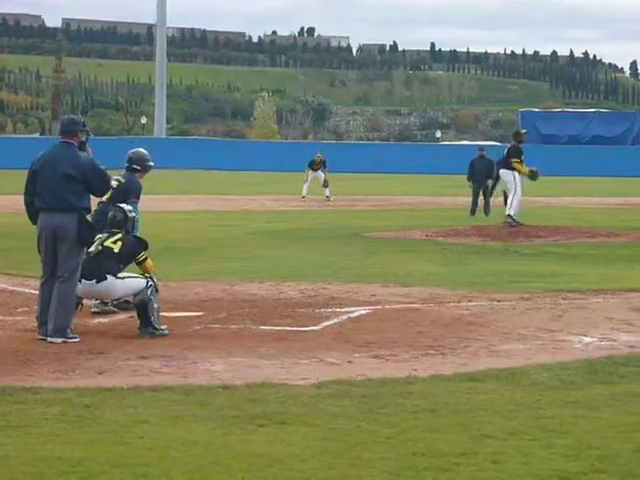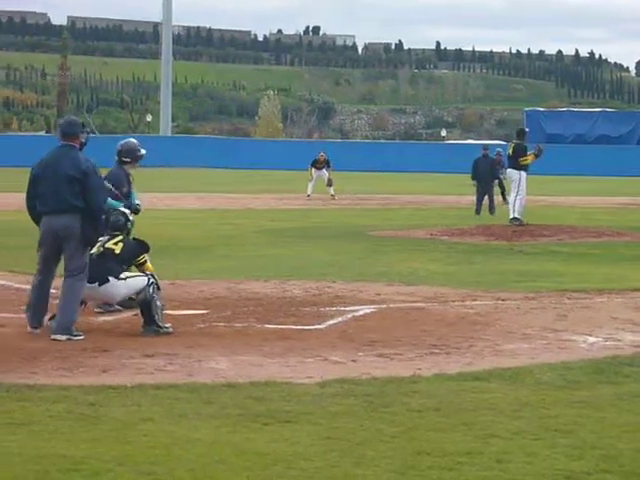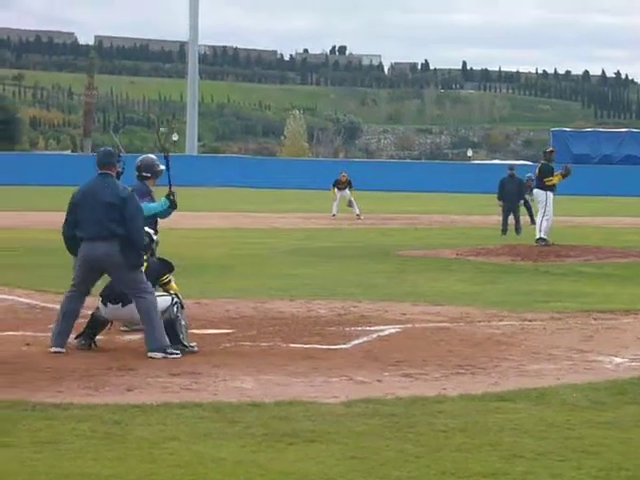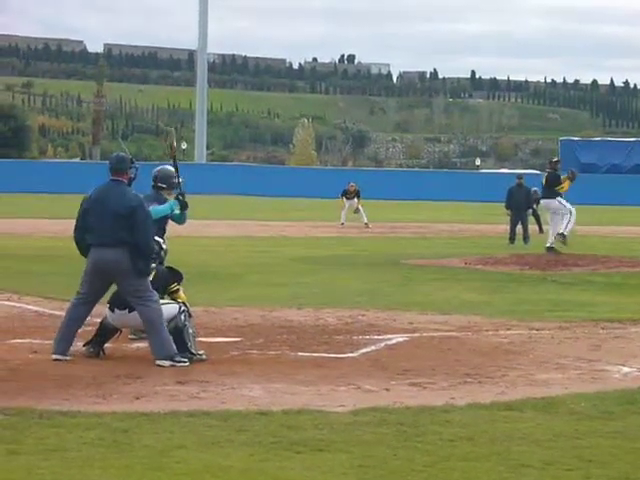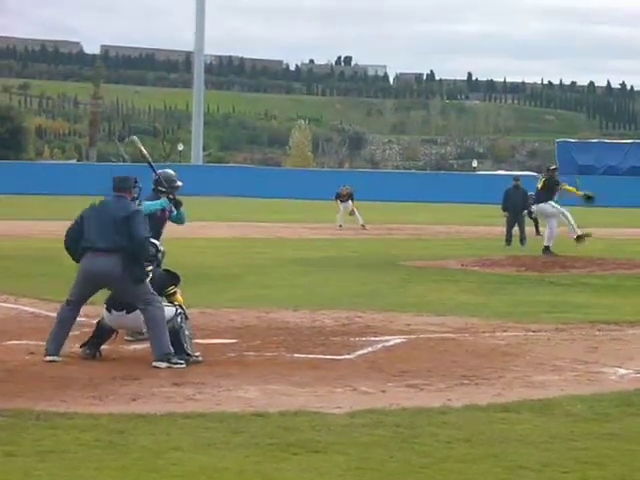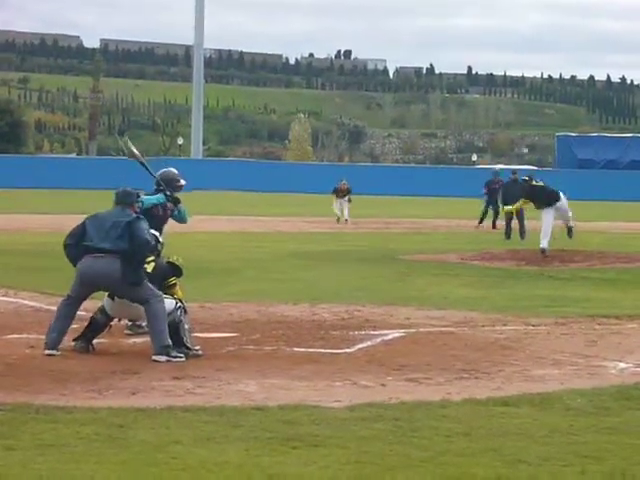
dt=0.7s
person 1, frame 1
left shoulder: (41, 159)
right shoulder: (83, 161)
left elbow: (29, 195)
right elbow: (103, 188)
left wrist: (37, 220)
left hip: (45, 220)
right hip: (71, 221)
left knee: (48, 274)
right knee: (67, 275)
left ankle: (44, 327)
right ankle: (59, 330)
person 1, frame 2
left shoulder: (42, 163)
right shoulder: (84, 164)
left elbow: (31, 199)
right elbow: (97, 201)
left wrist: (41, 221)
right wrist: (95, 226)
left hip: (48, 222)
right hip: (75, 223)
left knee: (44, 271)
right knee: (75, 274)
left ankle: (34, 321)
right ankle: (63, 327)
person 1, frame 3
left shoulder: (81, 192)
right shoulder: (123, 192)
left elbow: (68, 228)
right elbow: (136, 227)
left wrist: (76, 252)
right wrist: (138, 253)
left hip: (87, 250)
right hip: (116, 250)
left knee: (75, 293)
right knee: (144, 294)
left ankle: (58, 342)
right ankle: (158, 346)
person 1, frame 4
left shoulder: (91, 197)
right shoulder: (133, 199)
left elbow: (79, 233)
right elbow: (145, 236)
left wrist: (90, 254)
right wrist: (147, 261)
left hip: (97, 257)
right hip: (125, 258)
left knee: (81, 302)
right knee: (148, 303)
left ankle: (59, 349)
right ankle: (165, 354)
person 1, frame 5
left shoulder: (92, 209)
right shoulder: (133, 211)
left elbow: (70, 238)
right elbow: (141, 242)
right wrist: (142, 264)
left hip: (89, 264)
right hip: (118, 265)
left knee: (71, 305)
right knee: (152, 303)
left ankle: (51, 351)
right ankle: (163, 356)
person 1, frame 6
left shoulder: (94, 218)
right shoulder: (135, 219)
left elbow: (69, 242)
right elbow: (145, 243)
right wrist: (136, 266)
left hip: (87, 266)
right hip: (116, 268)
left knee: (70, 301)
right knee: (153, 299)
left ankle: (51, 345)
right ankle: (162, 350)
person 2, frame 1
left shoulder: (119, 179)
right shoulder: (134, 183)
right elbow: (133, 213)
right wrist: (135, 236)
left hip: (100, 222)
right hip: (106, 224)
left ankle: (116, 299)
right ankle: (100, 302)
person 2, frame 2
left shoulder: (127, 174)
right shoulder: (116, 174)
left elbow: (131, 196)
left wrist: (135, 205)
right wrist: (123, 208)
right ankle: (104, 301)
person 2, frame 3
left shoulder: (147, 190)
right shoulder: (139, 189)
left elbow: (160, 214)
right elbow: (143, 210)
left wrist: (170, 207)
right wrist: (164, 202)
right ankle: (130, 320)
person 2, frame 4
left shoulder: (165, 201)
right shoulder: (150, 198)
left elbow: (180, 220)
right elbow: (151, 214)
left wrist: (183, 209)
right wrist: (174, 204)
right ankle: (138, 328)
person 2, frame 5
left shoulder: (165, 205)
right shoulder: (149, 200)
left elbow: (180, 220)
right elbow: (143, 209)
left wrist: (178, 208)
right wrist: (165, 202)
right ankle: (133, 329)
person 2, frame 6
left shoulder: (168, 204)
right shoulder: (151, 198)
left elbow: (183, 220)
right elbow: (138, 202)
left wrist: (178, 204)
right wrist: (162, 197)
right ankle: (133, 323)
person 3, frame 1
left shoulder: (99, 238)
right shoulder: (131, 241)
right elbow: (148, 269)
right wrist: (140, 249)
left hip: (82, 286)
right hip: (106, 284)
right knee: (148, 284)
right ankle: (150, 327)
person 3, frame 2
left shoulder: (100, 241)
right shoulder: (132, 244)
right elbow: (149, 271)
left hip: (86, 288)
right hip: (109, 287)
right knee: (149, 280)
right ankle: (154, 325)
person 3, frame 3
right shoulder: (155, 263)
right elbow: (173, 291)
left hip: (109, 308)
right hip: (135, 307)
right knee: (173, 301)
left ankle: (85, 339)
right ankle: (179, 344)
person 3, frame 4
right shoulder: (164, 272)
right elbow: (181, 300)
left hip: (116, 315)
right knee: (181, 309)
left ankle: (93, 347)
right ankle: (187, 353)
person 3, frame 5
right shoulder: (162, 275)
right elbow: (177, 302)
left hip: (113, 316)
right hip: (137, 316)
right knee: (178, 312)
left ankle: (90, 348)
right ankle: (183, 354)
person 3, frame 6
right shoulder: (163, 266)
right elbow: (177, 295)
left hip: (114, 304)
left knee: (105, 310)
right knee: (177, 306)
left ankle: (83, 341)
right ankle: (182, 348)
